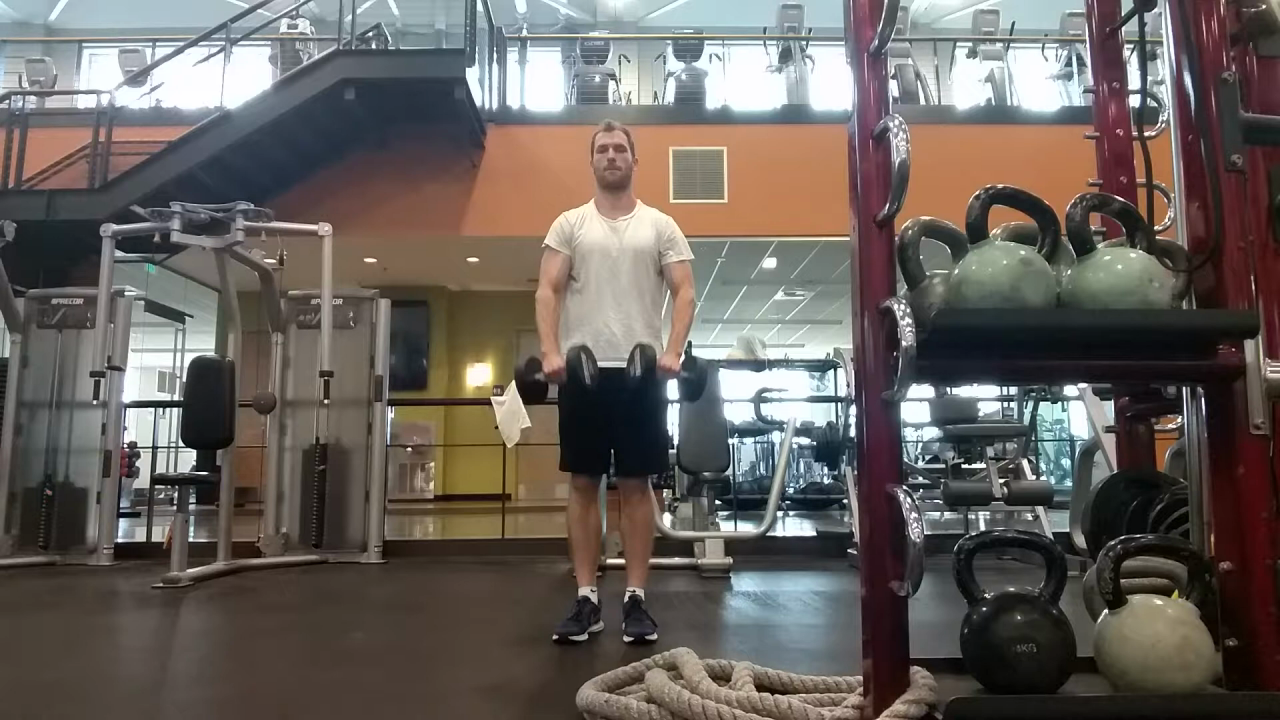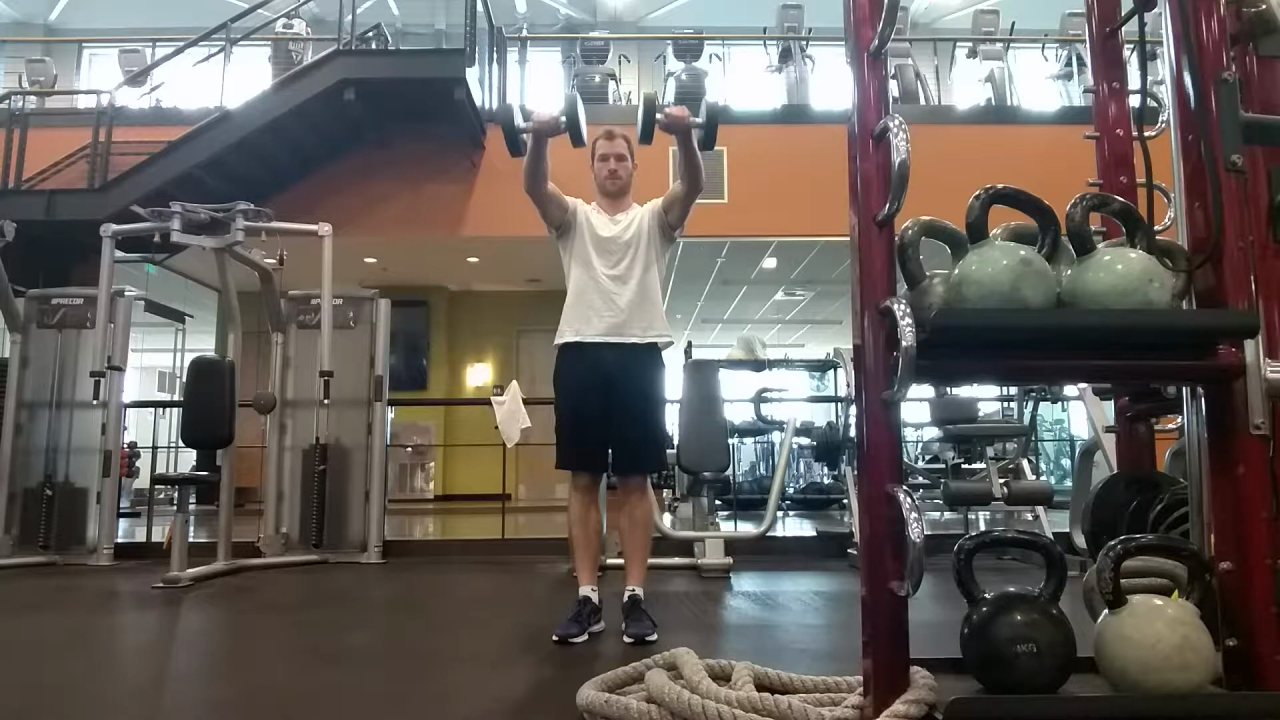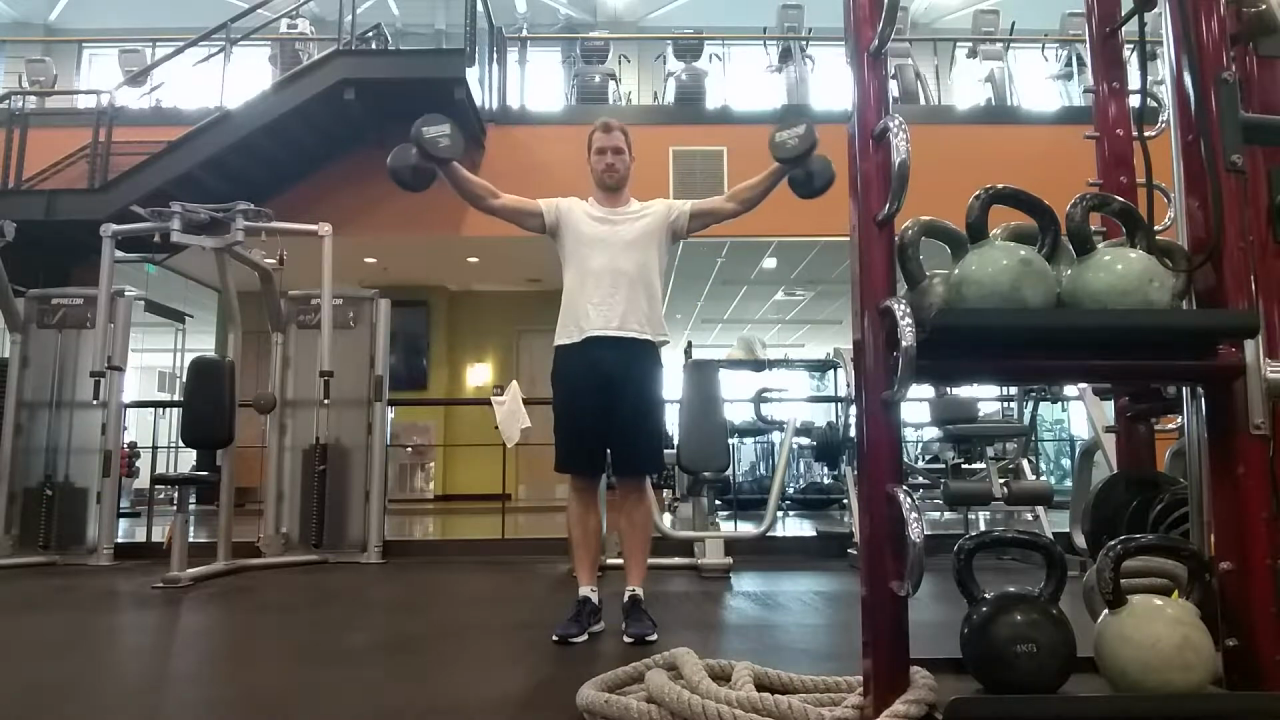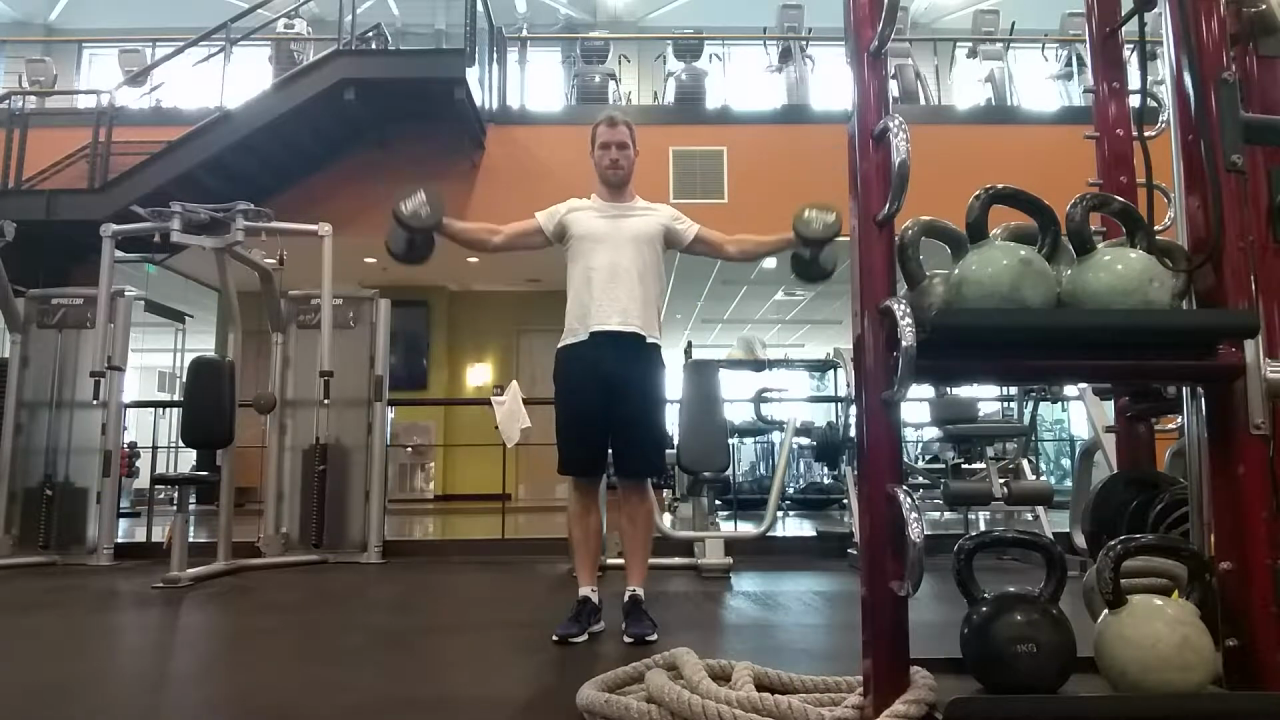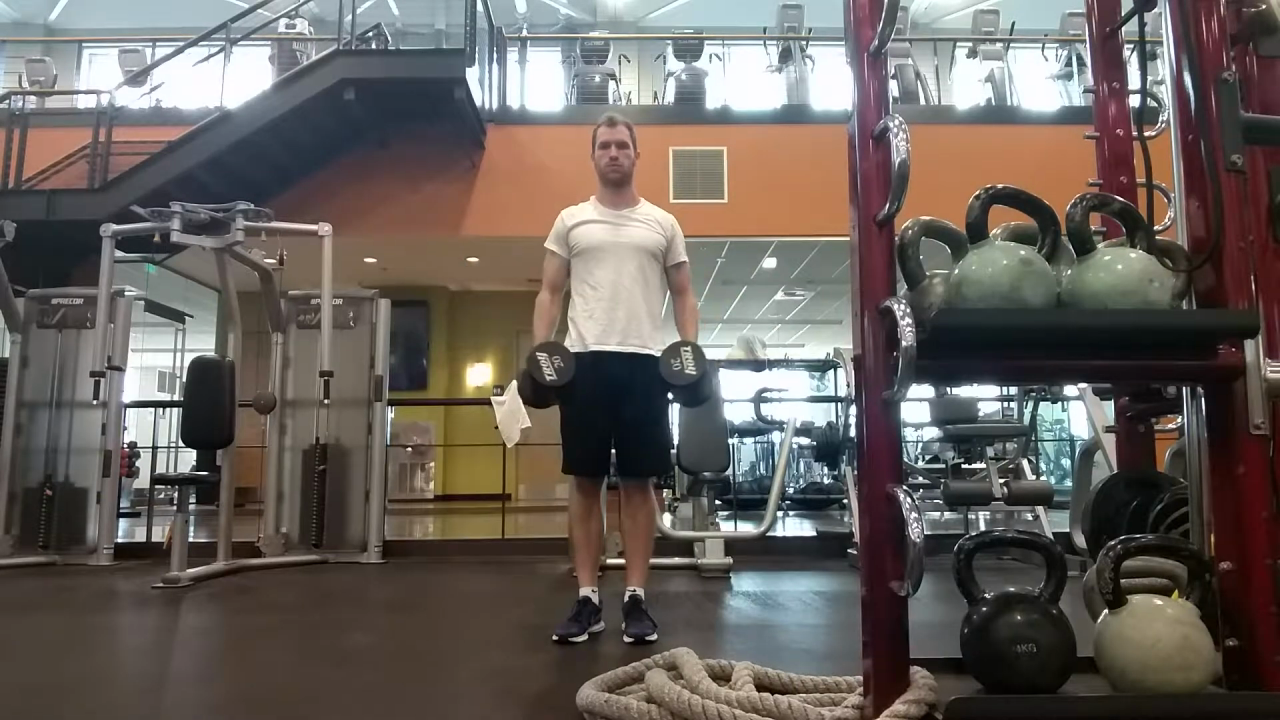
dt=1s
person 1, frame 1
left shoulder: (660, 225)
right shoulder: (569, 223)
left elbow: (684, 292)
right elbow: (548, 291)
left wrist: (672, 351)
right wrist: (551, 351)
left knee: (636, 484)
right knee: (583, 483)
left ankle: (635, 598)
right ankle: (586, 599)
person 1, frame 2
left shoulder: (655, 217)
right shoulder: (572, 216)
left elbow: (692, 185)
right elbow: (534, 186)
left wrist: (683, 137)
right wrist: (540, 139)
left hip: (638, 354)
right hip: (581, 353)
left knee: (635, 480)
right knee: (583, 480)
left ankle: (634, 596)
right ankle: (587, 597)
person 1, frame 3
left shoulder: (660, 214)
right shoulder: (565, 213)
left elbow: (731, 203)
right elbow: (493, 200)
left wrist: (781, 167)
right wrist: (445, 165)
left hip: (636, 353)
right hip: (578, 353)
left knee: (634, 480)
right knee: (582, 481)
left ankle: (635, 598)
right ankle: (587, 598)
person 1, frame 4
left shoulder: (662, 217)
right shoulder: (569, 213)
left elbow: (730, 246)
right elbow: (496, 237)
left wrist: (793, 238)
right wrist: (439, 223)
left hip: (639, 353)
right hip: (581, 353)
left knee: (636, 481)
right knee: (583, 482)
left ankle: (635, 598)
right ankle: (587, 599)
person 1, frame 5
left shoulder: (663, 223)
right shoulder: (570, 220)
left elbow: (683, 294)
right elbow: (550, 292)
left wrist: (690, 349)
right wrist: (539, 349)
left hip: (643, 362)
right hip: (585, 361)
left knee: (638, 482)
right knee: (585, 482)
left ankle: (635, 598)
right ankle: (588, 598)
